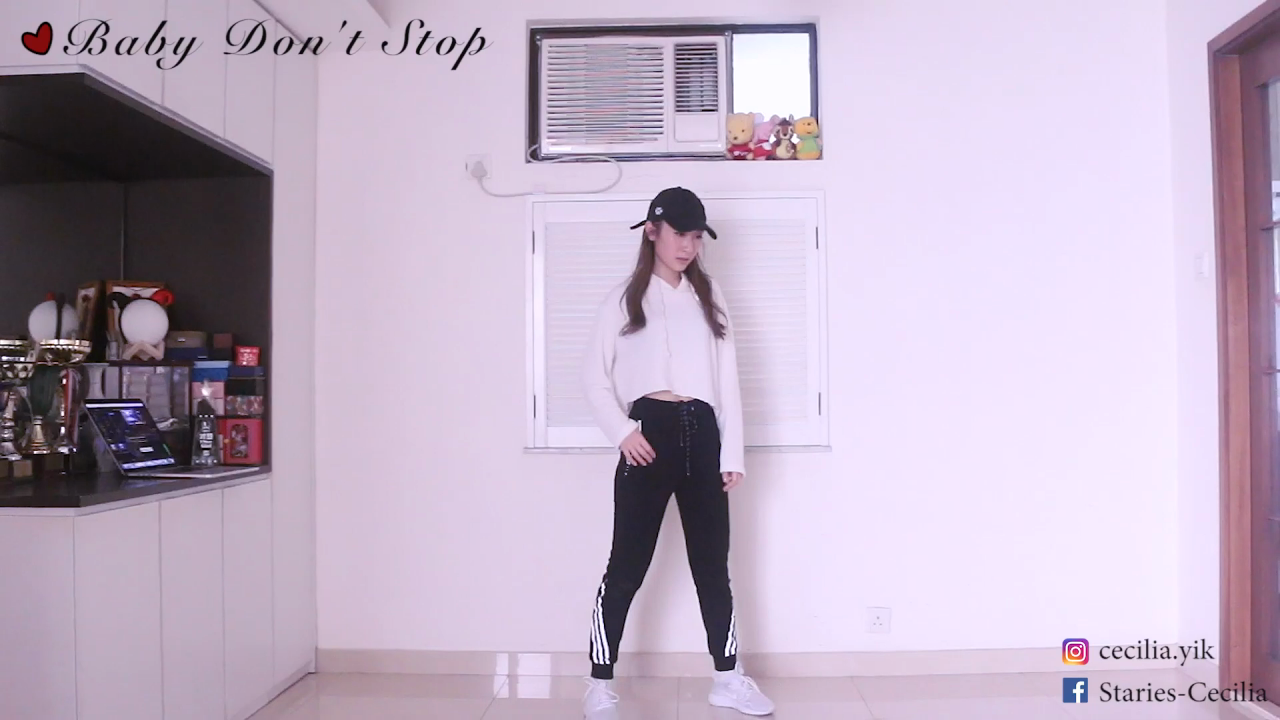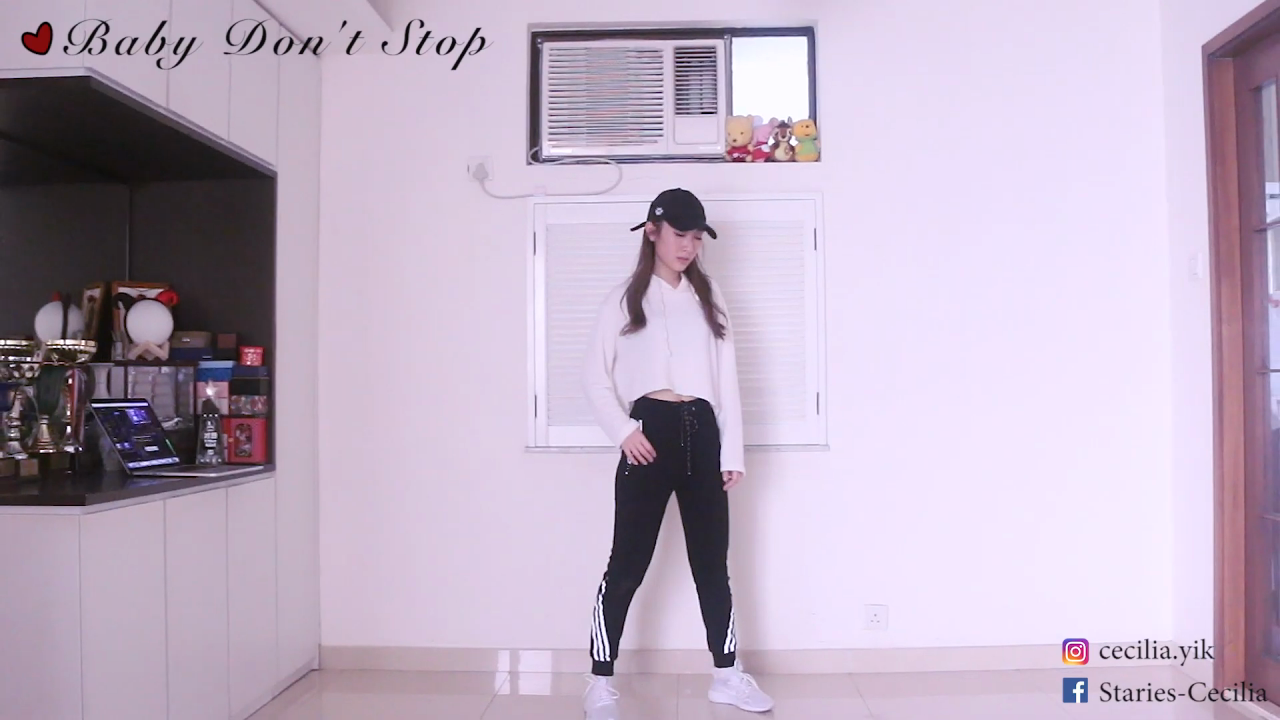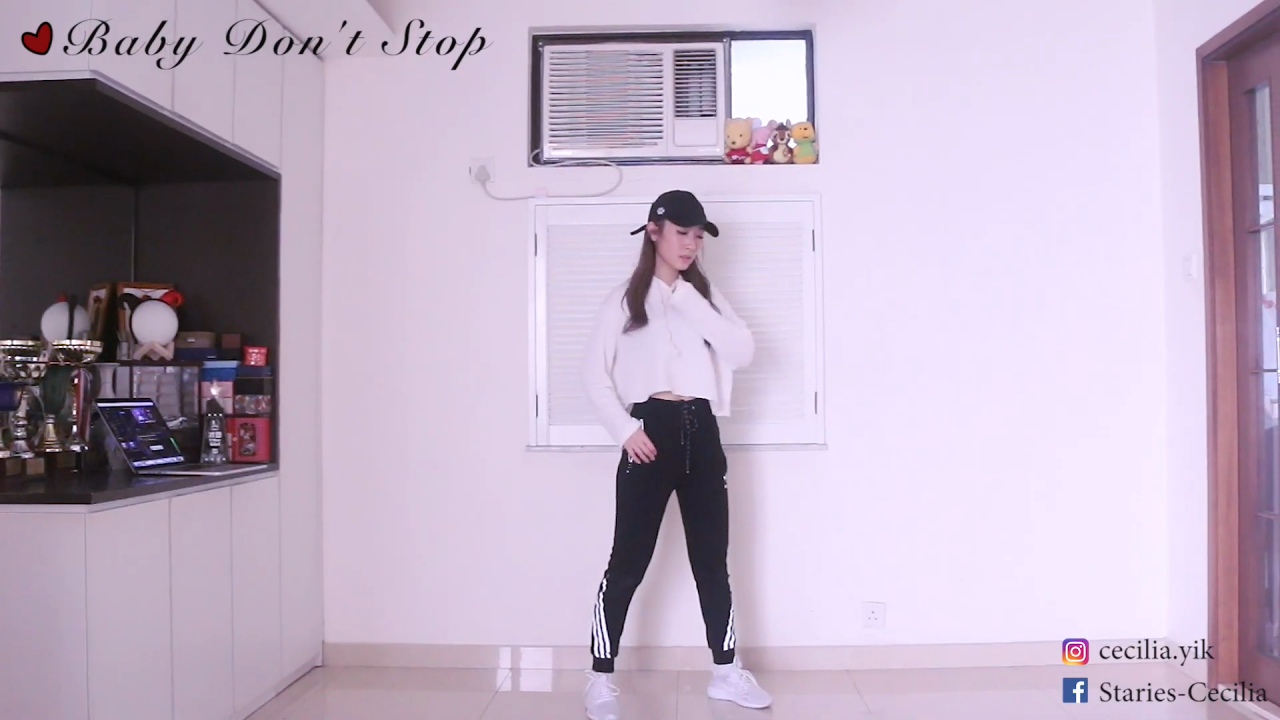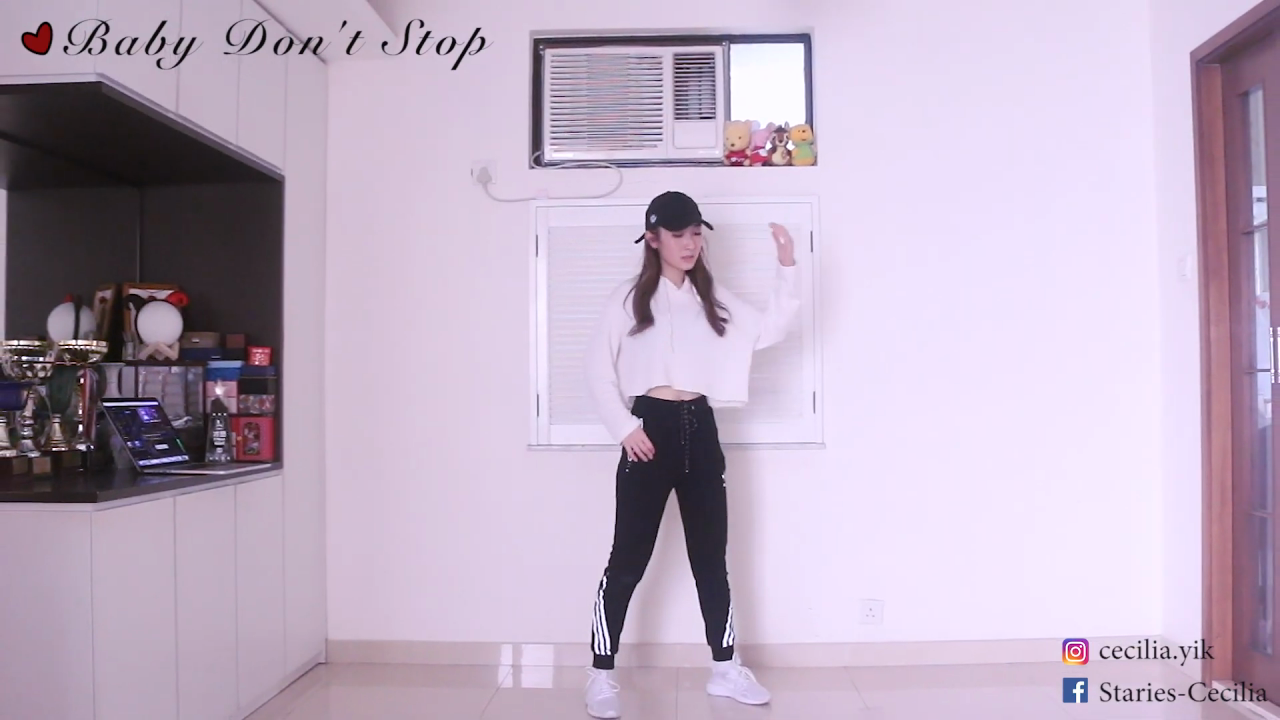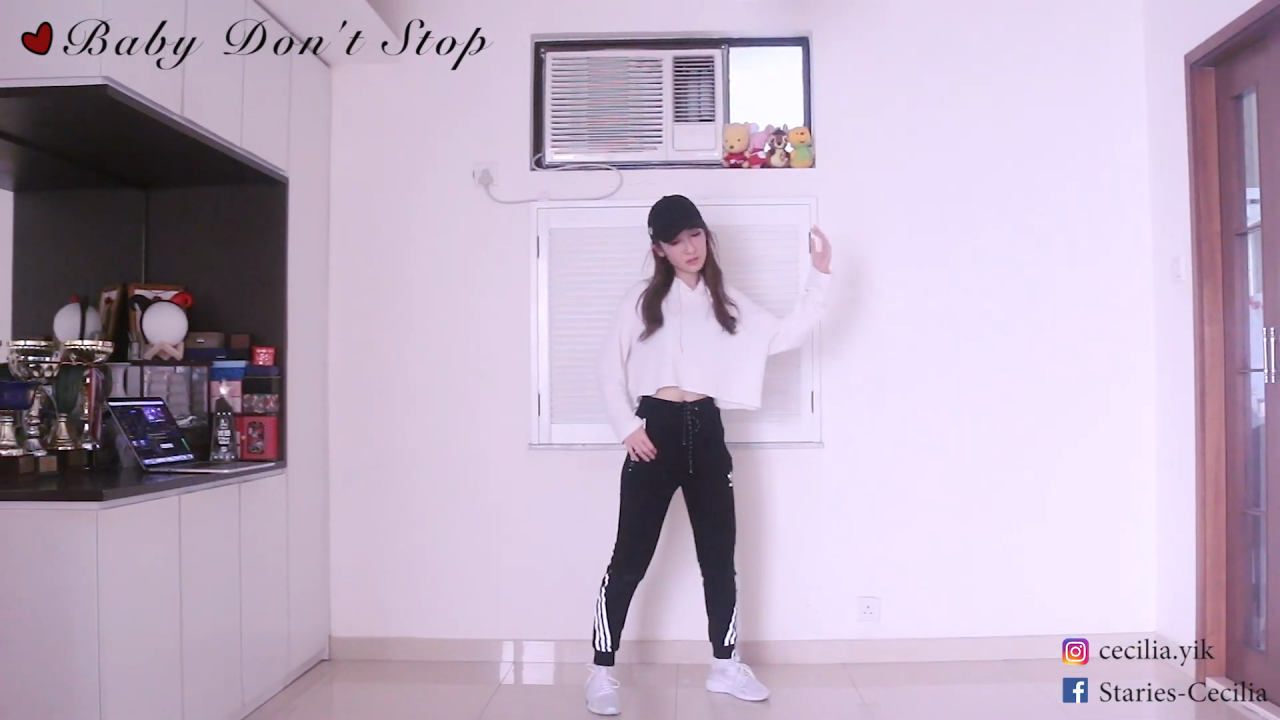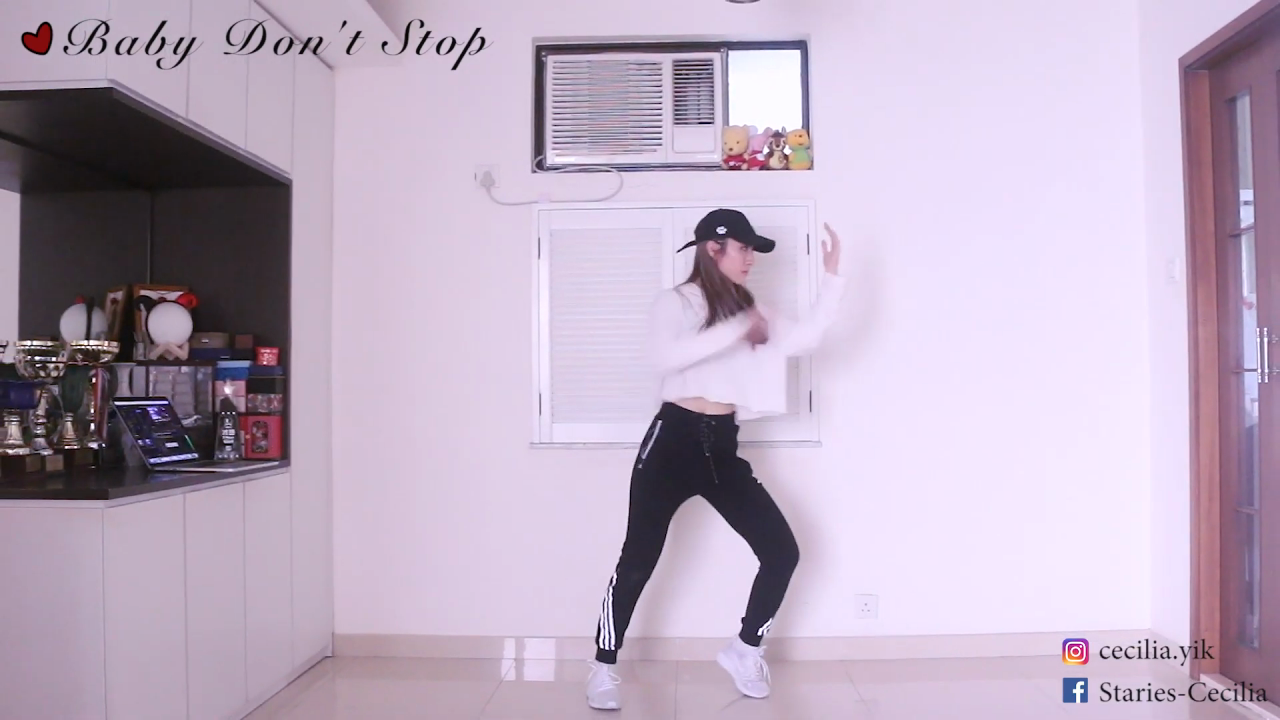
dt=0.7s
person 1, frame 1
left shoulder: (709, 295)
right shoulder: (625, 297)
left elbow: (726, 376)
right elbow: (595, 376)
left wrist: (733, 451)
right wrist: (622, 431)
left hip: (701, 434)
right hip: (650, 433)
left knee: (712, 563)
right knee: (627, 565)
person 1, frame 2
left shoulder: (708, 296)
right shoulder: (625, 298)
left elbow: (725, 376)
right elbow: (595, 375)
left wrist: (733, 449)
right wrist: (623, 430)
left hip: (701, 432)
right hip: (650, 431)
left knee: (712, 561)
right knee: (627, 563)
left ankle: (726, 674)
person 1, frame 3
left shoulder: (704, 296)
right shoulder: (625, 299)
left elbow: (741, 351)
right elbow: (595, 374)
left wrist: (690, 301)
right wrist: (625, 429)
left hip: (701, 432)
right hip: (651, 431)
left knee: (712, 560)
right knee: (628, 562)
left ankle: (726, 671)
person 1, frame 4
left shoulder: (713, 299)
right shoulder: (629, 298)
left elbow: (770, 329)
right elbow: (597, 369)
left wrist: (787, 269)
right wrist: (624, 426)
left hip: (700, 431)
right hip: (650, 429)
left knee: (712, 558)
right knee: (628, 560)
left ankle: (726, 668)
right ankle: (602, 674)
person 1, frame 5
left shoulder: (727, 301)
right shoulder: (641, 299)
left elbow: (786, 335)
right elbow: (610, 368)
left wrist: (819, 276)
right wrist: (627, 427)
left hip: (706, 433)
right hip: (656, 430)
left knee: (719, 558)
right knee: (630, 559)
left ankle: (725, 665)
right ankle: (602, 671)
person 1, frame 6
left shoulder: (750, 311)
right shoulder: (675, 302)
left elbow: (803, 338)
right elbow: (664, 355)
left wrist: (832, 277)
right wrist: (732, 333)
left hip: (722, 446)
right hip: (673, 440)
left knee: (782, 551)
right knee: (638, 560)
left ankle: (745, 650)
right ankle: (603, 667)
